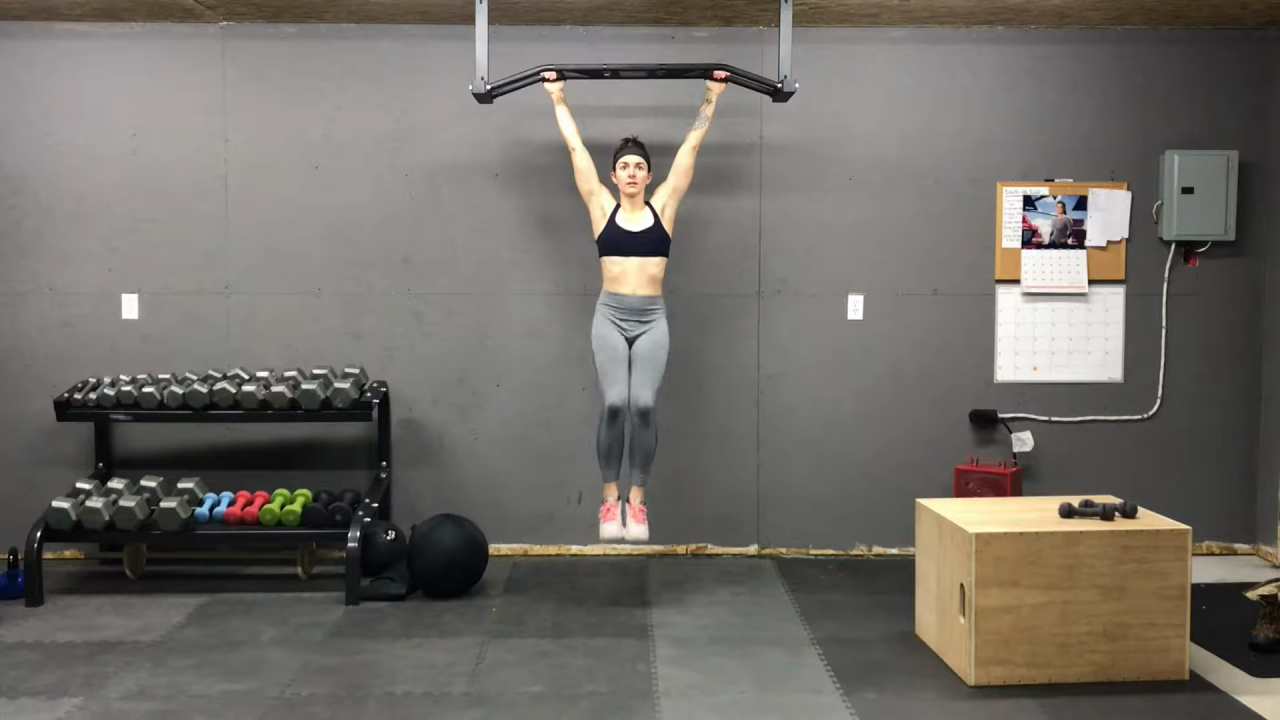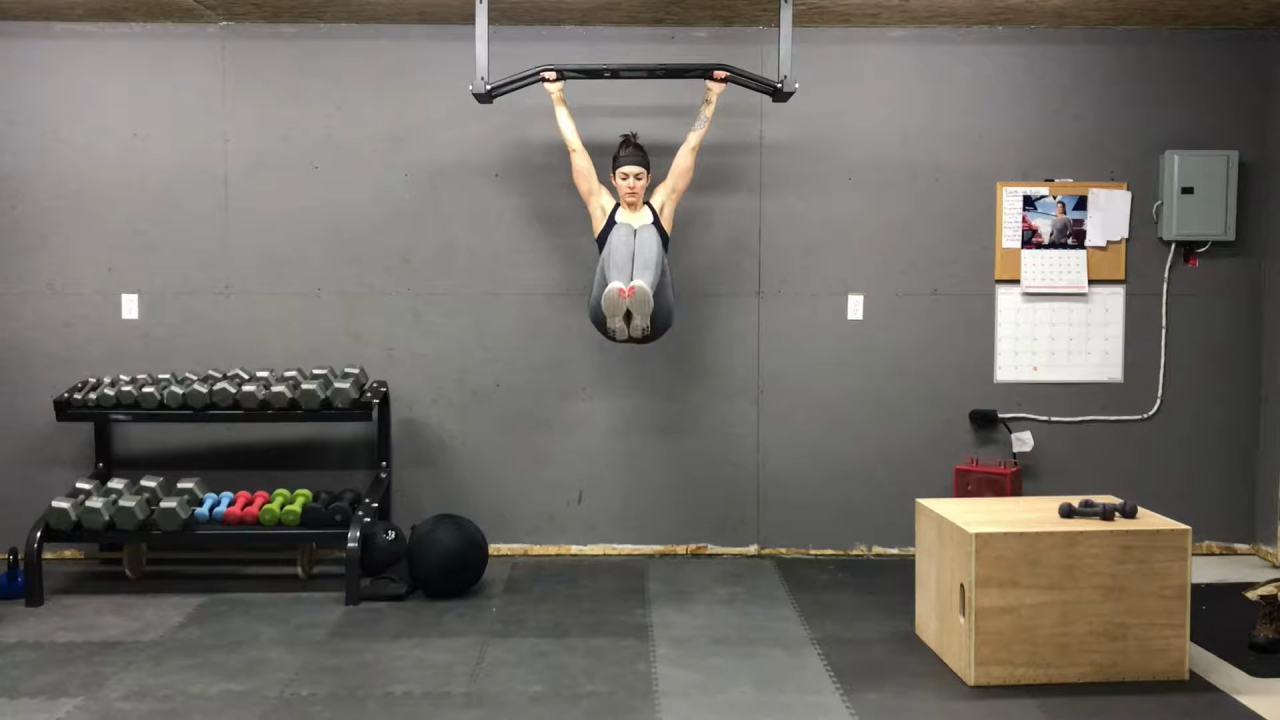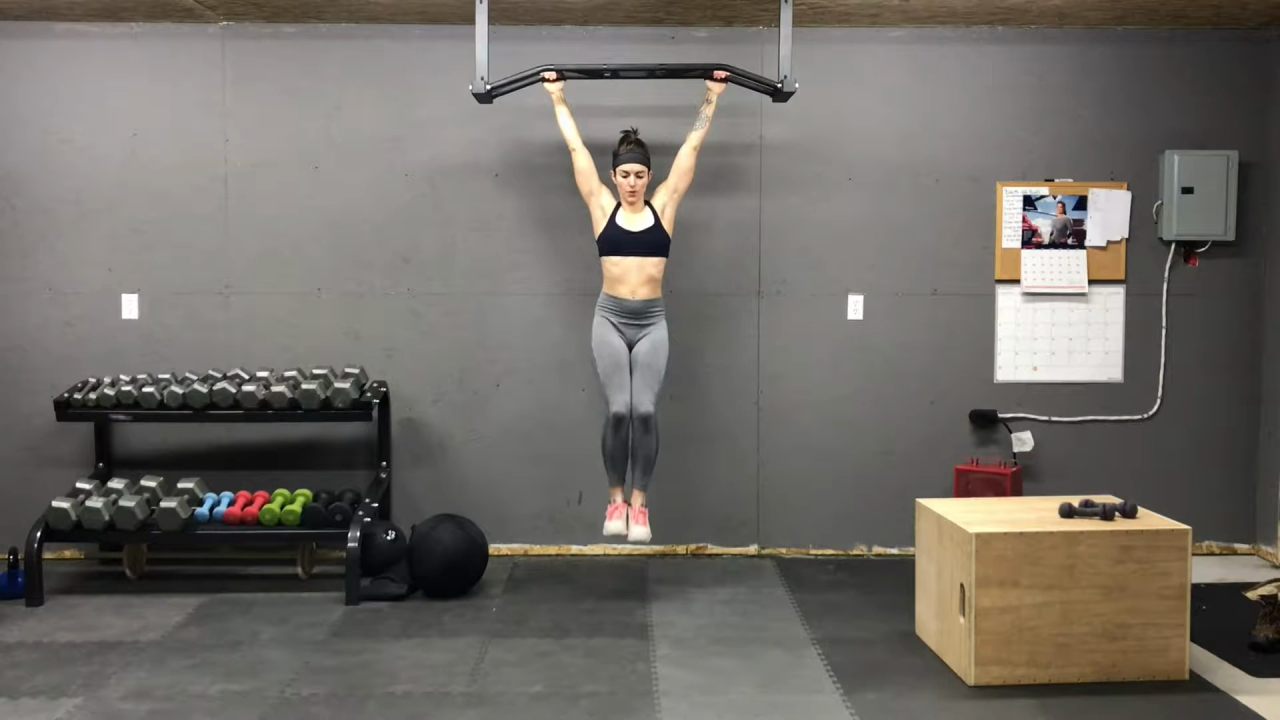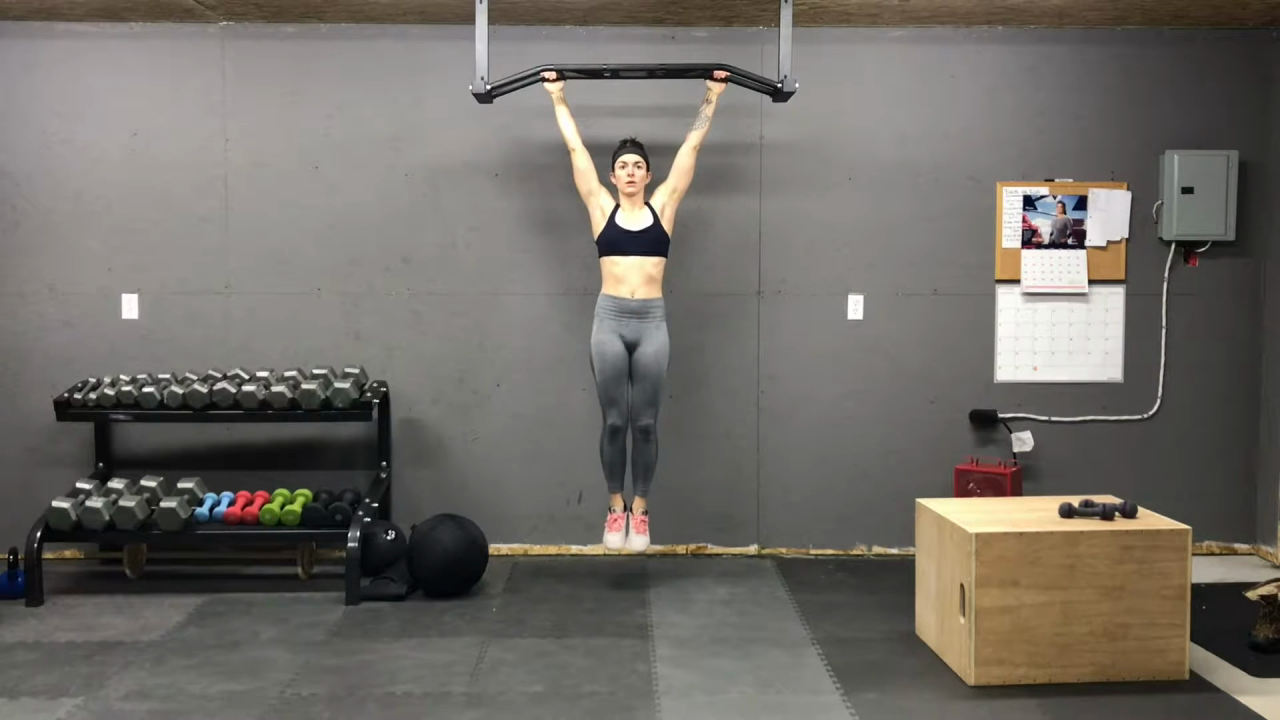
dt=1s
person 1, frame 1
left shoulder: (662, 205)
right shoulder: (602, 206)
left elbow: (691, 145)
right elbow: (576, 147)
left wrist: (712, 96)
right wrist: (557, 97)
left hip: (652, 320)
right hip: (610, 317)
left knee: (642, 406)
right knee: (615, 404)
left ankle: (637, 499)
right ankle: (611, 498)
person 1, frame 2
left shoulder: (662, 205)
right shoulder: (603, 207)
left elbow: (690, 147)
right elbow: (575, 148)
left wrist: (711, 96)
right wrist: (557, 97)
left hip: (655, 315)
right hip: (605, 312)
left knee: (648, 234)
right knee: (621, 234)
left ankle: (641, 300)
right ankle: (618, 300)
person 1, frame 3
left shoulder: (663, 206)
right shoulder: (602, 206)
left elbow: (692, 146)
right elbow: (576, 147)
left wrist: (712, 97)
right wrist: (557, 97)
left hip: (651, 322)
right hip: (610, 320)
left knee: (644, 412)
right knee: (618, 412)
left ankle: (639, 503)
right ankle: (615, 500)
person 1, frame 4
left shoulder: (662, 206)
right shoulder: (601, 207)
left elbow: (691, 147)
right elbow: (575, 148)
left wrist: (712, 97)
right wrist: (558, 97)
left hip: (651, 322)
right hip: (609, 320)
left knee: (644, 423)
right knee: (614, 422)
left ankle: (640, 509)
right ankle: (616, 508)
